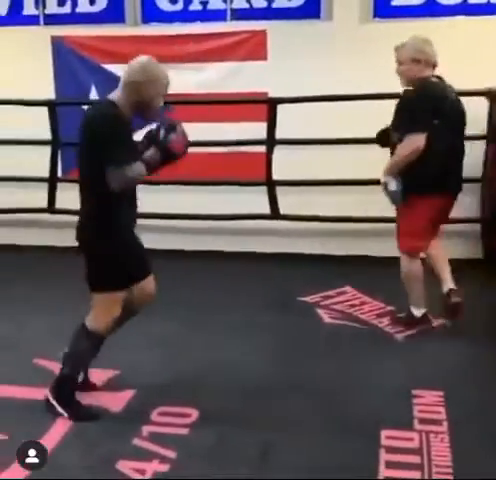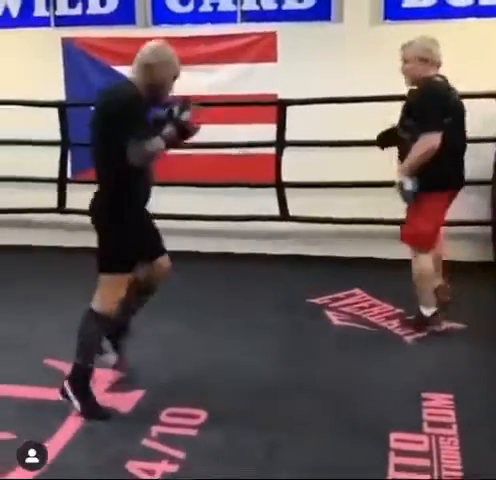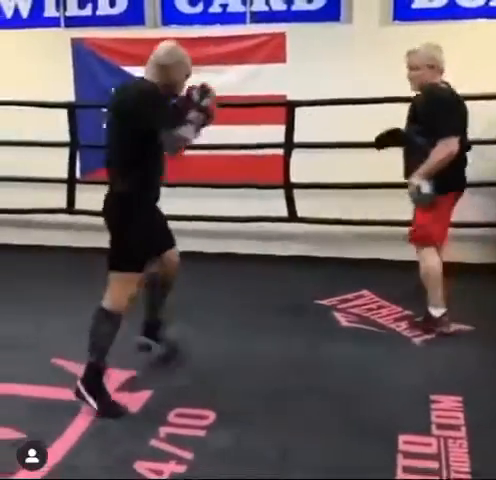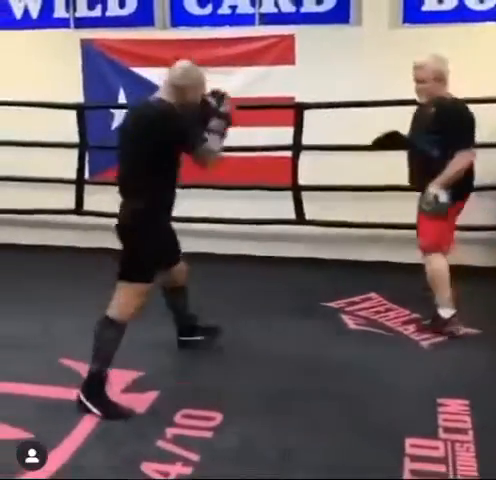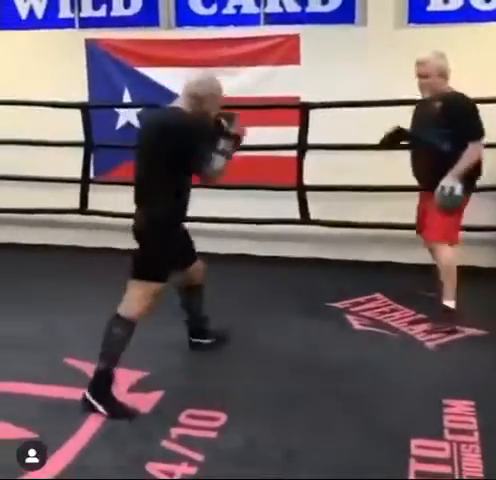
dt=0.1s
person 1, frame 1
left shoulder: (116, 116)
right shoulder: (108, 119)
right elbow: (119, 179)
left wrist: (152, 147)
right wrist: (160, 154)
left hip: (116, 224)
right hip: (102, 229)
left knee: (144, 291)
right knee: (106, 312)
left ankle: (83, 352)
right ankle: (61, 391)
person 1, frame 2
left shoulder: (127, 98)
right shoulder: (126, 100)
right elbow: (139, 156)
left wrist: (166, 127)
right wrist: (173, 130)
left hip: (129, 206)
right hip: (117, 209)
left knee: (159, 267)
right knee: (112, 295)
left ankle: (114, 334)
right ankle: (77, 381)
person 1, frame 3
left shoulder: (131, 93)
right shoulder: (147, 95)
right elbow: (176, 142)
left wrist: (181, 109)
right wrist: (198, 113)
left hip: (135, 200)
right hip: (131, 205)
left knee: (168, 261)
right knee: (121, 292)
left ankle: (151, 331)
right ankle: (90, 380)
person 1, frame 4
left shoulder: (144, 111)
right shoulder: (168, 115)
right elbow: (207, 156)
left wrist: (198, 118)
right wrist: (218, 119)
left hip: (147, 213)
right hip: (146, 218)
left knee: (177, 272)
right knee: (128, 302)
left ankle: (186, 329)
right ankle: (92, 388)
person 1, frame 5
left shoulder: (161, 119)
right shoulder: (182, 126)
right elbow: (210, 172)
left wrist: (210, 136)
right wrist: (229, 140)
left hip: (163, 218)
right hip: (158, 222)
left knee: (194, 272)
right knee: (138, 302)
left ankle: (199, 331)
right ankle: (99, 386)
person 2, frame 1
left shoulder: (417, 96)
right shoulder: (448, 94)
left elbow: (416, 142)
left wrist: (389, 171)
right wrist: (396, 137)
left hip: (422, 184)
right hip: (448, 181)
left knee: (410, 248)
right knee: (429, 239)
left ankle: (418, 313)
right ankle: (450, 289)
person 2, frame 2
left shoulder: (424, 95)
right shoulder: (447, 91)
left elbow: (431, 141)
left wrist: (404, 171)
right wrist: (399, 136)
left hip: (432, 181)
right hip: (449, 178)
left knee: (419, 244)
right knee: (430, 233)
left ankle: (428, 314)
right ankle: (439, 286)
person 2, frame 3
left shoulder: (443, 100)
right shoulder: (429, 98)
left elbow: (451, 145)
left wrist: (421, 176)
right wrist: (399, 136)
left hip: (439, 184)
right hip: (435, 182)
left knee: (425, 243)
right knee: (432, 238)
left ankle: (437, 314)
right ankle: (431, 288)
person 2, frame 4
left shoulder: (454, 112)
right shoulder: (424, 109)
left elbow: (465, 156)
left wrist: (438, 185)
left hip: (446, 192)
right hip: (434, 189)
left knee: (432, 249)
right knee: (437, 243)
left ankle: (446, 316)
right ankle: (442, 292)
person 2, frame 5
left shoulder: (460, 106)
right shoulder: (423, 106)
left elbow: (476, 147)
left wrist: (452, 177)
right wrist: (401, 136)
left hip: (450, 187)
right hip: (430, 185)
left knee: (440, 241)
right knee: (430, 236)
left ankle: (449, 306)
right ankle: (448, 290)
